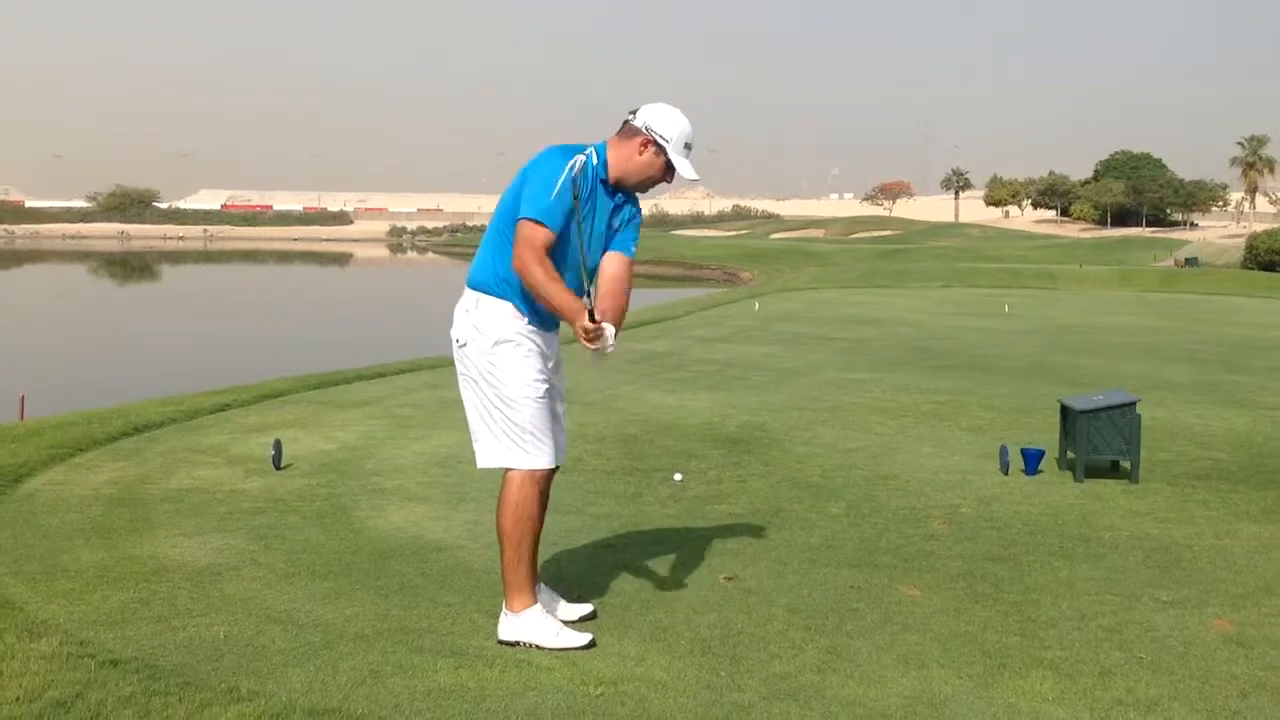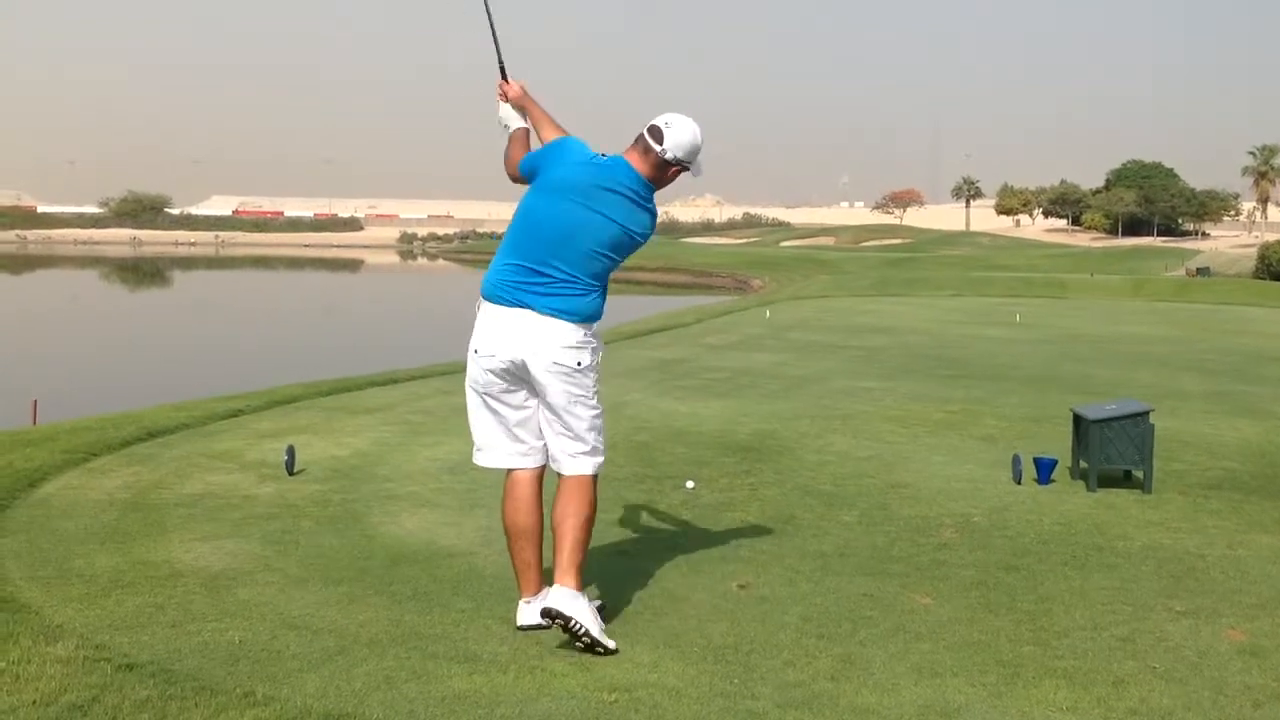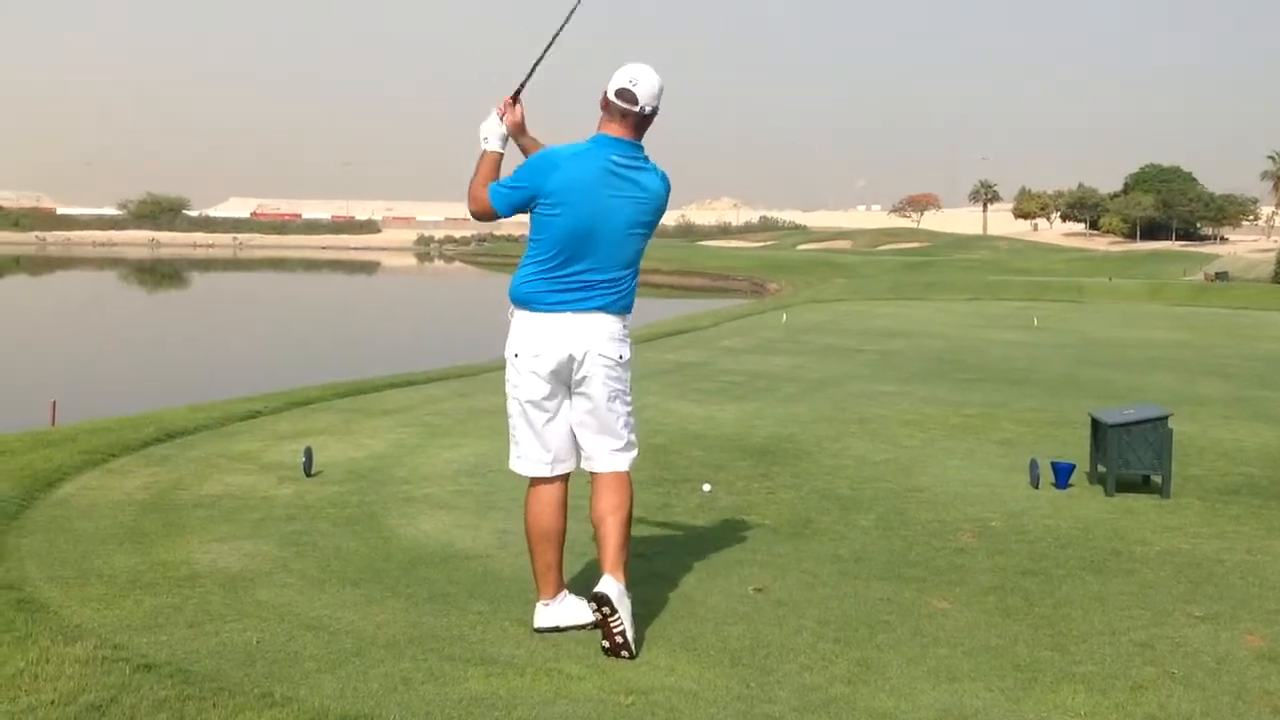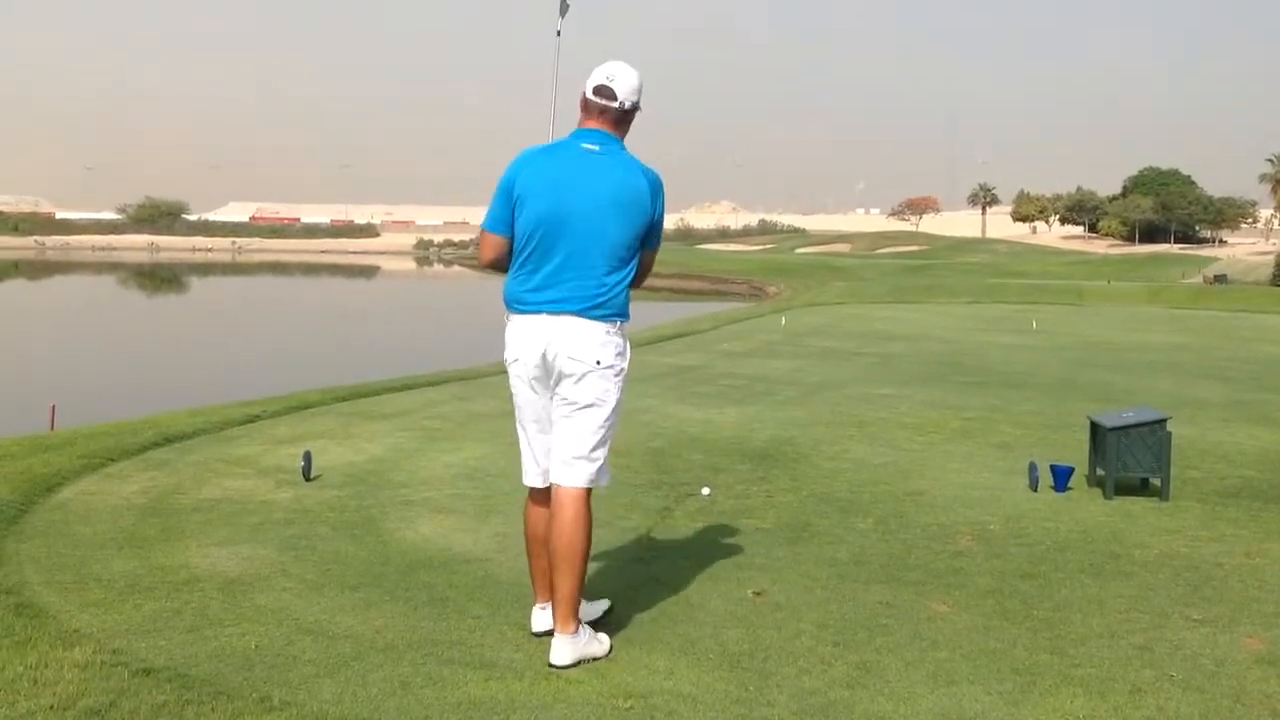
dt=1s
person 1, frame 1
left shoulder: (626, 210)
right shoulder: (565, 166)
left elbow: (615, 274)
right elbow: (528, 260)
left wrist: (603, 326)
right wrist: (574, 315)
left hip: (539, 332)
right hip: (498, 325)
left knee: (542, 464)
right knee: (527, 465)
left ankle: (529, 591)
right ankle: (520, 614)
person 1, frame 2
left shoulder: (571, 163)
right shoulder: (644, 217)
left elbow: (522, 161)
left wrist: (515, 114)
right wrist: (525, 107)
left hip: (498, 325)
right hip: (564, 341)
left knee: (522, 467)
right knee: (577, 466)
left ankle: (533, 600)
right ankle: (567, 594)
person 1, frame 3
left shoulder: (553, 165)
right shoulder: (655, 186)
left elbow: (480, 205)
left wrist: (493, 141)
right wrist: (524, 137)
left hip: (537, 332)
right hip: (603, 335)
left knee: (546, 471)
right knee: (610, 464)
left ankle: (551, 601)
right ankle: (612, 583)
person 1, frame 4
left shoulder: (528, 164)
right shoulder: (644, 182)
left elbow: (489, 255)
left hip: (527, 333)
right hip: (592, 339)
left knee: (540, 479)
right knee: (572, 483)
left ankle: (546, 605)
right ankle: (568, 633)
